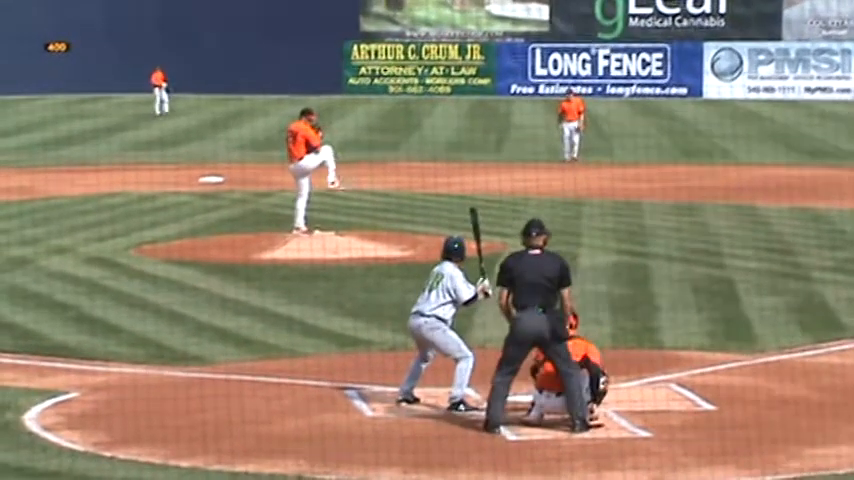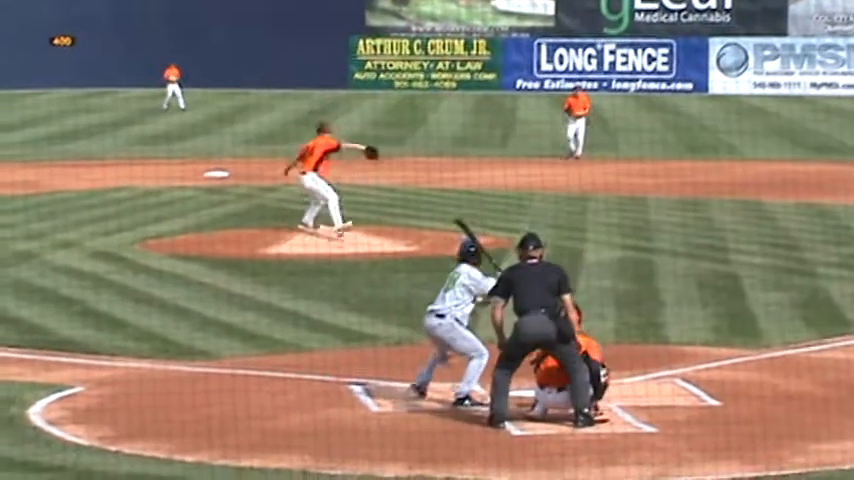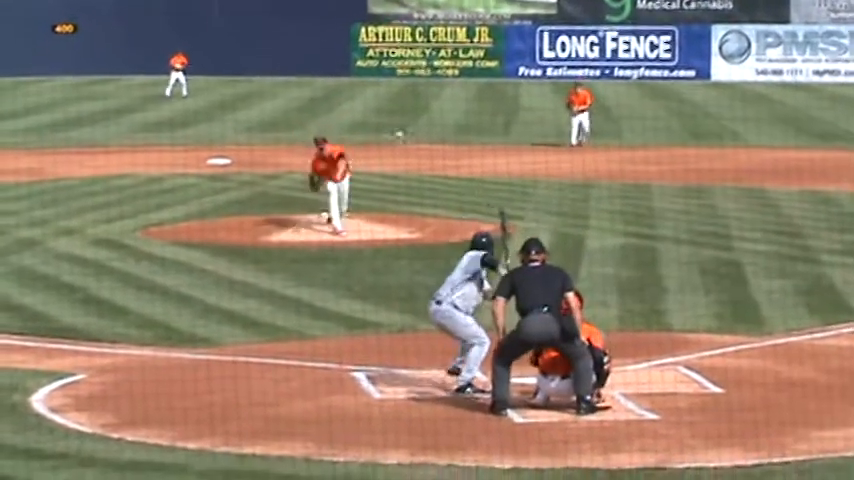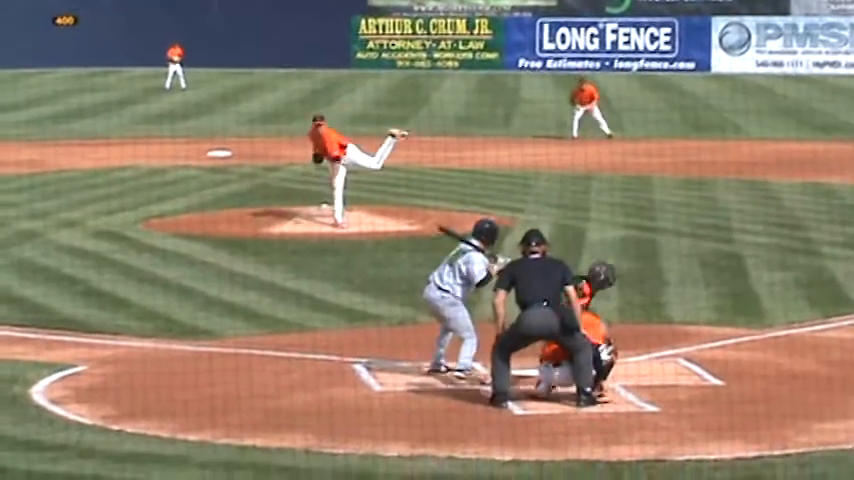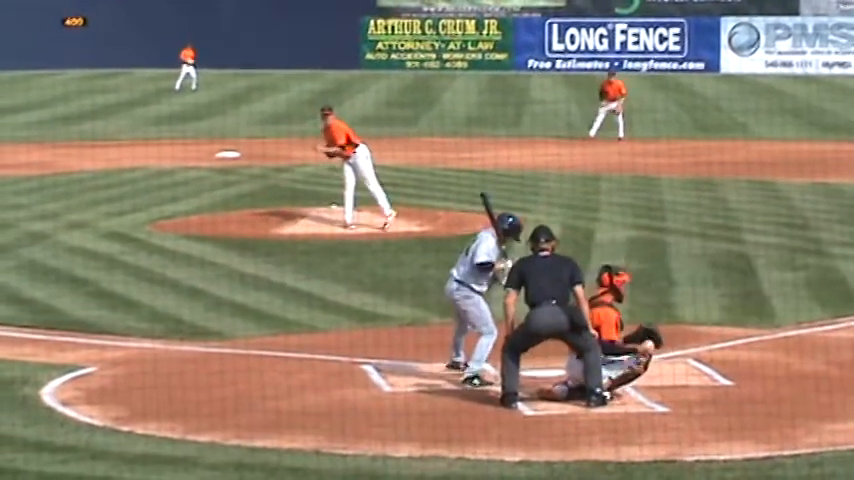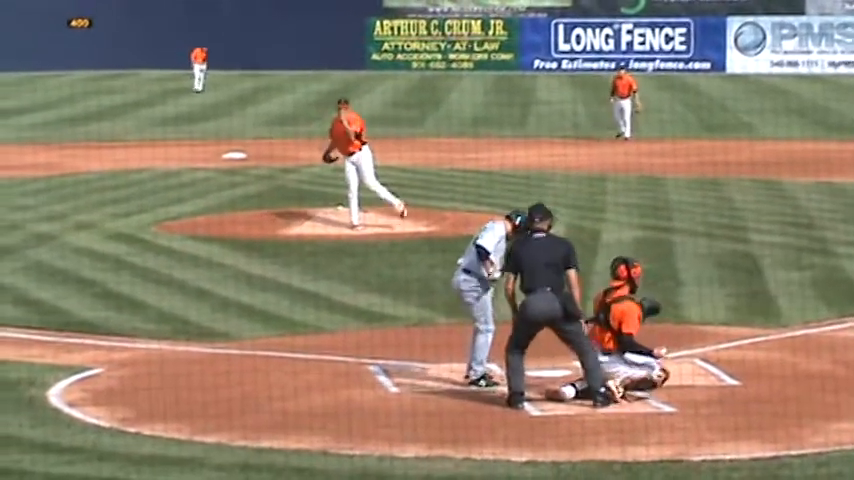
dt=0.4s
person 1, frame 1
left shoulder: (511, 262)
right shoulder: (558, 262)
left elbow: (503, 301)
right elbow: (566, 301)
right wrist: (564, 327)
left hip: (523, 322)
right hip: (549, 323)
left knee: (504, 373)
right knee: (569, 370)
left ankle: (493, 421)
right ankle: (579, 420)
person 1, frame 2
left shoulder: (510, 273)
right shoulder: (556, 270)
left elbow: (497, 309)
right elbow: (569, 307)
left wrist: (501, 338)
right wrist: (575, 336)
left hip: (525, 327)
right hip: (552, 326)
left knee: (503, 368)
right knee: (576, 367)
left ankle: (498, 416)
right ankle: (582, 414)
person 1, frame 3
left shoulder: (513, 275)
right shoulder: (558, 273)
left elbow: (497, 308)
right elbow: (574, 306)
left wrist: (502, 337)
right wrist: (578, 335)
left hip: (528, 326)
right hip: (554, 325)
left knee: (501, 357)
right knee: (581, 356)
left ankle: (500, 403)
right ankle: (584, 401)
person 1, frame 4
left shoulder: (513, 267)
right shoulder: (559, 265)
left elbow: (498, 301)
right elbow: (573, 299)
left wrist: (500, 331)
right wrist: (579, 328)
left hip: (527, 320)
right hip: (554, 319)
left knee: (500, 349)
right knee: (582, 347)
left ankle: (500, 394)
right ankle: (585, 393)
person 1, frame 5
left shoulder: (521, 265)
right shoulder: (568, 263)
left elbow: (509, 300)
right elbow: (581, 298)
left wrist: (510, 330)
right wrist: (588, 327)
left hip: (536, 318)
right hip: (563, 317)
left knee: (510, 349)
right knee: (592, 348)
left ankle: (510, 395)
right ankle: (595, 394)
person 1, frame 6
left shoulder: (517, 246)
right shoulder: (564, 245)
left elbow: (509, 286)
right elbow: (573, 282)
left wrist: (515, 313)
right wrist: (578, 312)
left hip: (531, 305)
right hip: (558, 304)
left knee: (514, 349)
right knee: (584, 346)
left ankle: (516, 396)
right ankle: (600, 392)
person 2, frame 1
left shoulder: (438, 269)
right shoulder: (454, 273)
right elbow: (466, 300)
left wrist: (477, 289)
right wrist: (481, 289)
left hip: (416, 320)
right hip: (432, 324)
left knee: (424, 356)
right knee: (466, 357)
left ankle: (405, 393)
right ankle: (456, 401)
person 2, frame 2
left shoulder: (458, 273)
right shoulder: (469, 273)
left elbow: (478, 298)
right elbow: (493, 289)
left hip: (432, 321)
right hip: (446, 324)
left knee: (443, 352)
right knee: (480, 354)
left ankle: (421, 383)
right ankle: (461, 396)
person 2, frame 3
left shoulder: (479, 270)
right shoulder: (471, 257)
left elbow: (486, 293)
right elbow: (488, 259)
right wrist: (501, 270)
left hip: (443, 309)
right hip: (446, 310)
left knee: (470, 335)
right knee: (482, 341)
left ankle: (457, 367)
right ankle: (464, 384)
person 2, frame 4
left shoulder: (466, 246)
right shoulder: (474, 254)
left elbow: (483, 268)
right elbow: (481, 282)
left wrist: (494, 266)
right wrist: (495, 268)
left hip: (432, 291)
right hip: (446, 297)
left knee: (448, 326)
right knee: (469, 336)
left ankle: (436, 364)
right ankle: (463, 368)
person 2, frame 5
left shoulder: (490, 240)
right shoulder: (488, 240)
left elbow: (487, 269)
right elbow: (481, 265)
left wrist: (497, 276)
right wrist: (502, 266)
left hip: (457, 287)
right hip: (465, 290)
left knee: (463, 325)
right knee: (489, 332)
left ankle: (457, 361)
right ankle: (472, 375)
person 2, frame 6
left shoulder: (496, 229)
right shoulder: (497, 228)
right elbow: (481, 248)
left wrist: (490, 272)
right wrist: (492, 270)
left hip: (465, 279)
right hip: (472, 281)
left knee: (481, 326)
right knee: (486, 328)
left ankle: (473, 371)
right ankle: (476, 375)
person 3, frame 1
right shoulder: (586, 345)
left elbow: (534, 371)
right elbow: (595, 372)
right wrist: (594, 402)
left hip: (542, 401)
right knee: (602, 378)
left ankle: (534, 414)
person 3, frame 2
right shoulder: (587, 341)
left elbow: (538, 370)
right elbow: (594, 368)
right wrist: (595, 400)
left hip: (543, 396)
right hip: (567, 398)
right knee: (602, 371)
left ankle: (538, 409)
person 3, frame 3
right shoulder: (589, 328)
left elbow: (534, 360)
right elbow: (598, 356)
right wrist: (598, 386)
left hip: (545, 384)
right hip: (569, 386)
right knee: (604, 358)
left ankle: (540, 396)
person 3, frame 4
right shoulder: (592, 319)
right elbow: (594, 352)
right wrist: (600, 376)
left hip: (546, 371)
right hip: (566, 372)
right knee: (609, 346)
left ankle: (544, 385)
right ankle: (592, 388)
person 3, frame 5
left shoulder: (593, 304)
right shoulder: (608, 311)
right elbow: (608, 348)
left wrist: (632, 338)
right wrist: (638, 349)
left hip: (574, 364)
right knee: (642, 359)
left ankle: (564, 388)
right ankle: (602, 386)
person 3, frame 6
left shoulder: (601, 297)
right shoulder: (630, 306)
right elbow: (626, 343)
right wrist: (653, 352)
right hip: (614, 361)
right knee: (660, 375)
left ankle: (569, 390)
right ankle: (621, 383)
person 4, frame 1
left shoulder: (291, 128)
right shoulder: (306, 129)
right elbow: (317, 147)
left wrist: (315, 135)
right wrist: (319, 136)
left hip: (294, 166)
right hip: (304, 162)
left knee: (302, 195)
right knee: (327, 150)
left ankle: (299, 226)
right ankle: (332, 180)
person 4, frame 2
left shoulder: (312, 143)
right shoulder: (325, 142)
left elbow: (298, 158)
right elbow: (341, 145)
left wrist: (289, 168)
right wrist: (360, 146)
left hip: (307, 176)
right hip: (310, 178)
left knee: (320, 200)
right knee: (332, 197)
left ankle: (306, 223)
right ankle: (339, 226)
person 4, frame 3
left shoulder: (336, 151)
right shoulder: (315, 161)
left elbow: (344, 160)
right elbow: (315, 173)
left wrist: (340, 173)
left hip: (343, 178)
right hip: (329, 180)
left knee: (342, 204)
right knee: (333, 195)
left ankle: (334, 215)
right ankle: (337, 227)
person 4, frame 4
left shoulder: (328, 135)
right shoulder: (311, 134)
left elbow: (336, 157)
left wrist: (333, 176)
right wrist: (316, 153)
left hip: (349, 153)
right hip: (335, 160)
left knee: (375, 164)
right knee: (337, 188)
left ankle: (392, 136)
right ankle: (338, 219)
person 4, frame 5
left shoulder: (337, 126)
right shoulder: (326, 128)
left elbow: (340, 148)
left wrist: (325, 150)
right wrist: (326, 149)
left hip: (359, 154)
right hip: (347, 159)
left knee: (371, 184)
right knee: (348, 188)
left ankle: (388, 213)
right ankle: (348, 220)
person 4, frame 6
left shoulder: (356, 119)
right shoulder: (335, 122)
left elbow: (352, 137)
right elbow: (334, 140)
left wrist: (344, 121)
right wrist: (327, 152)
left hip: (362, 154)
right hip: (348, 158)
left knee: (371, 183)
right knee: (352, 189)
left ankle: (398, 204)
right ankle: (355, 221)
